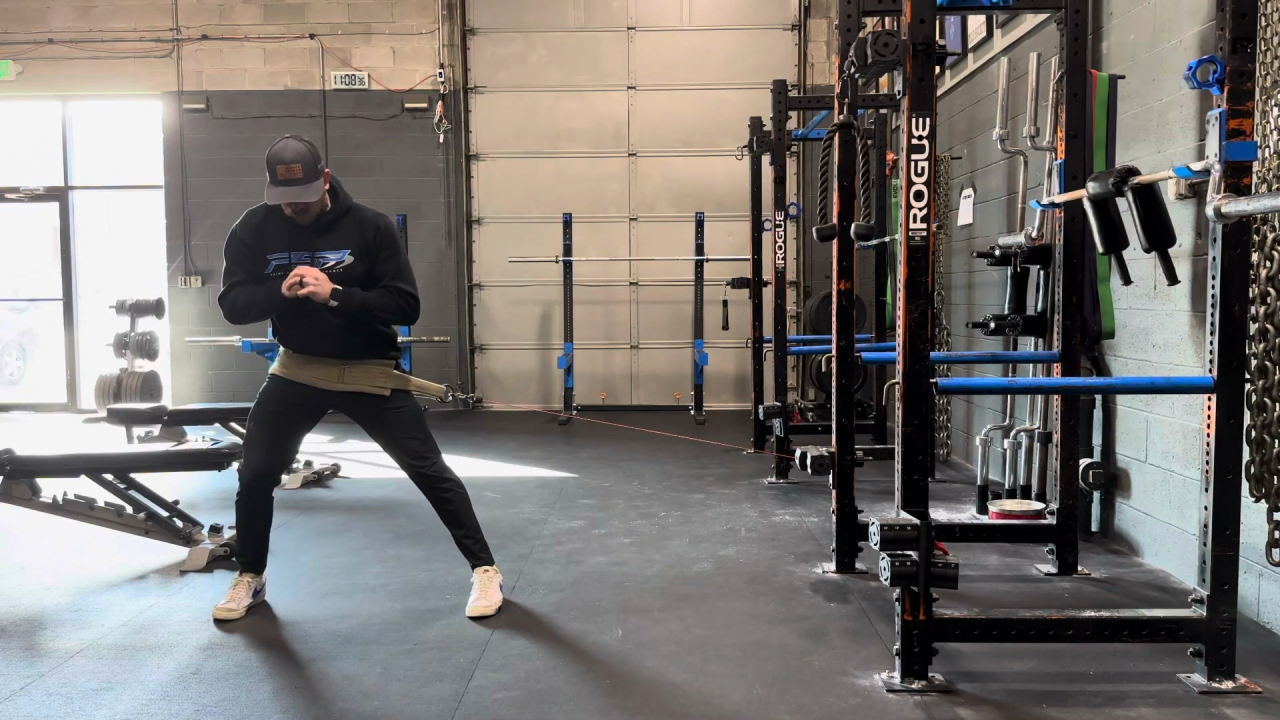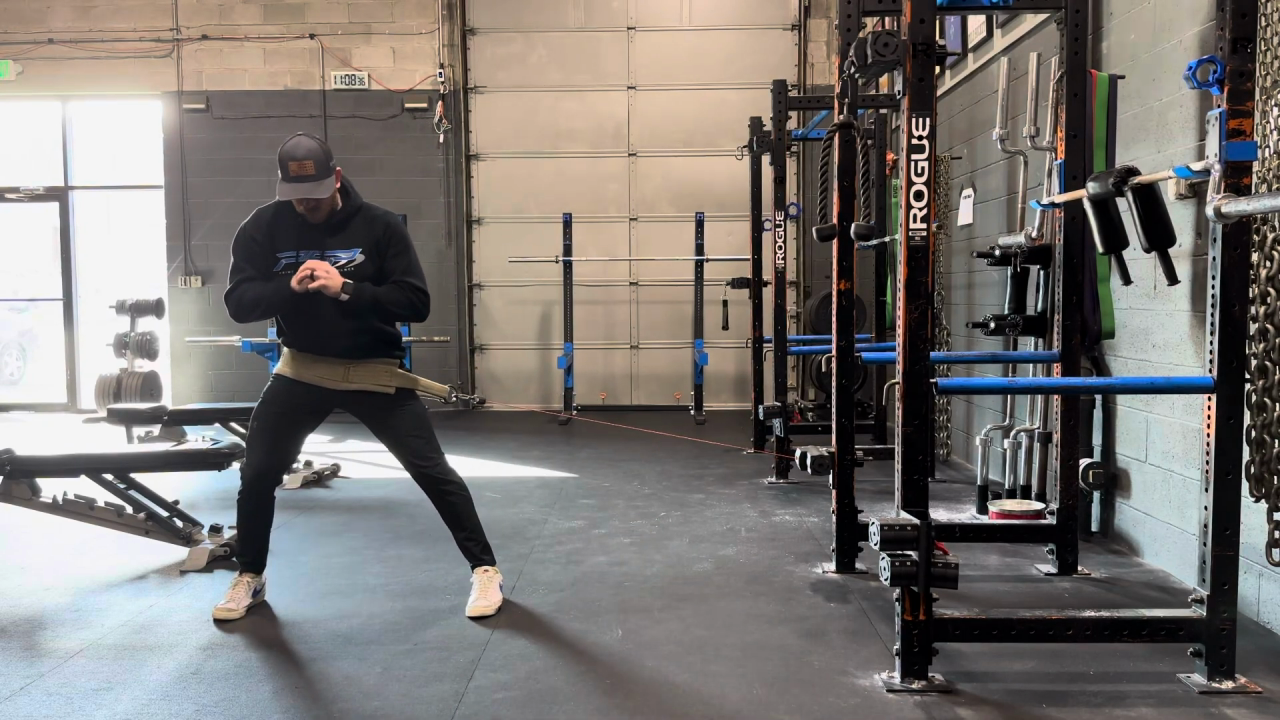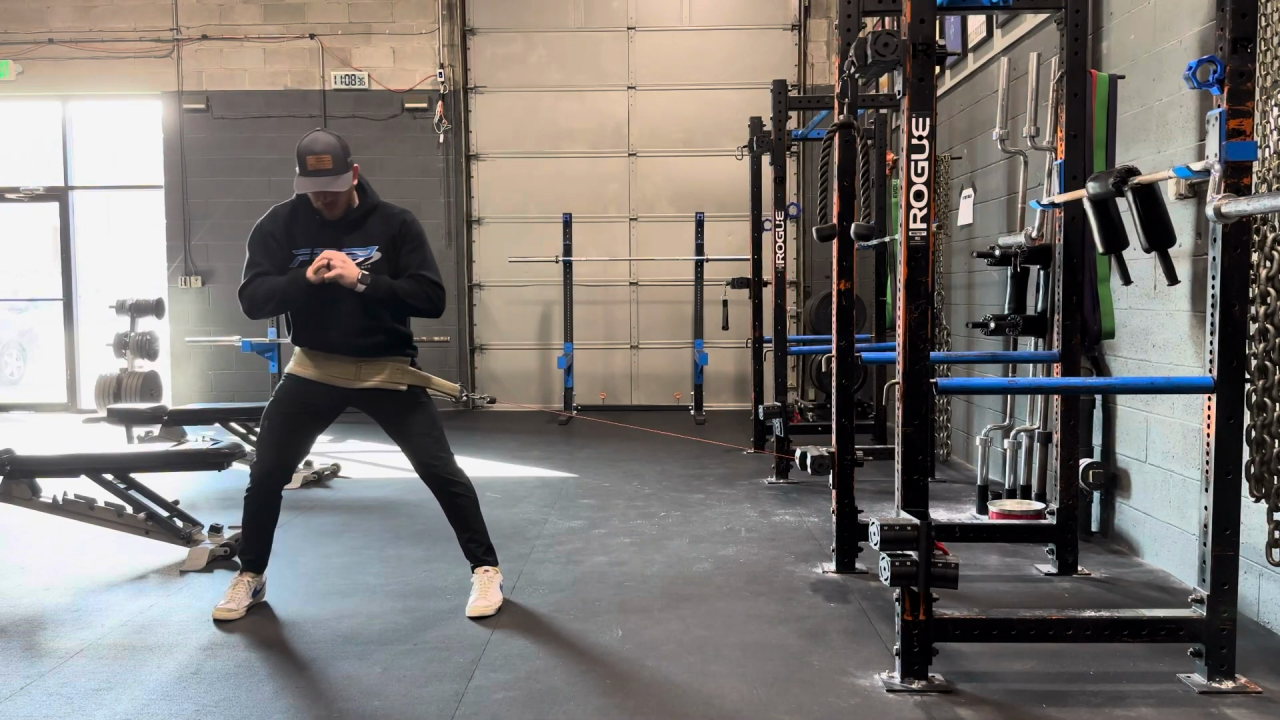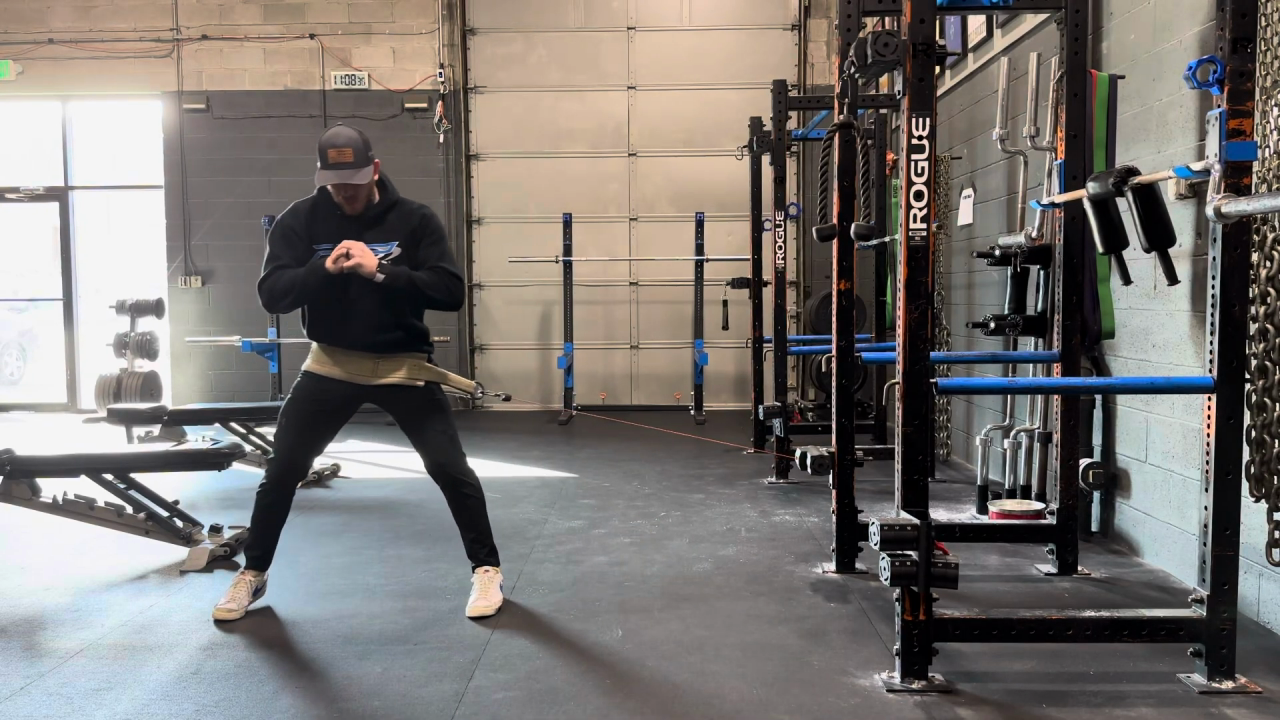
dt=0.1s
person 1, frame 1
left shoulder: (370, 227)
right shoulder: (254, 229)
left elbow: (406, 306)
right elbow: (233, 305)
left wrist: (335, 294)
right wrist: (280, 292)
left hip: (370, 369)
right hip: (298, 368)
left knee: (428, 470)
right knee: (254, 473)
left ankle: (484, 569)
right ankle: (249, 577)
person 1, frame 2
left shoulder: (380, 226)
right shoulder: (263, 228)
left elbow: (416, 303)
right elbow: (239, 304)
left wrist: (346, 288)
right wrist: (290, 287)
left hip: (373, 369)
right hip: (301, 366)
left knee: (432, 470)
right knee: (258, 473)
left ankle: (485, 569)
right ankle: (249, 577)
person 1, frame 3
left shoulder: (395, 223)
right shoulder: (279, 225)
left elbow: (432, 299)
right elbow: (252, 300)
left wrist: (362, 280)
right wrist: (304, 279)
left hip: (385, 368)
right hip: (314, 366)
left knee: (440, 469)
right knee: (267, 472)
left ankle: (486, 570)
right ankle: (250, 577)
person 1, frame 4
left shoulder: (415, 220)
right shoulder: (301, 220)
left elbow: (452, 292)
right elbow: (274, 295)
left wrist: (381, 270)
right wrist: (327, 270)
left hip: (403, 364)
right hip: (331, 362)
left knee: (450, 468)
right knee: (282, 469)
left ankle: (486, 570)
right ankle: (253, 573)
